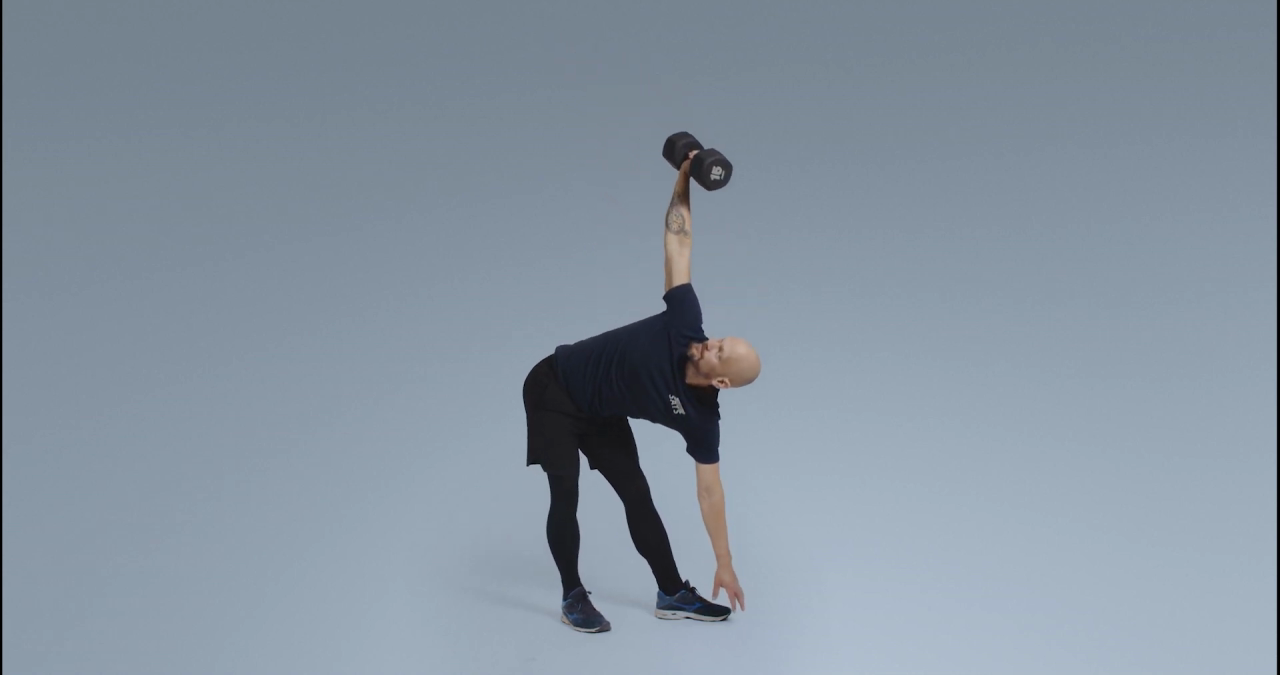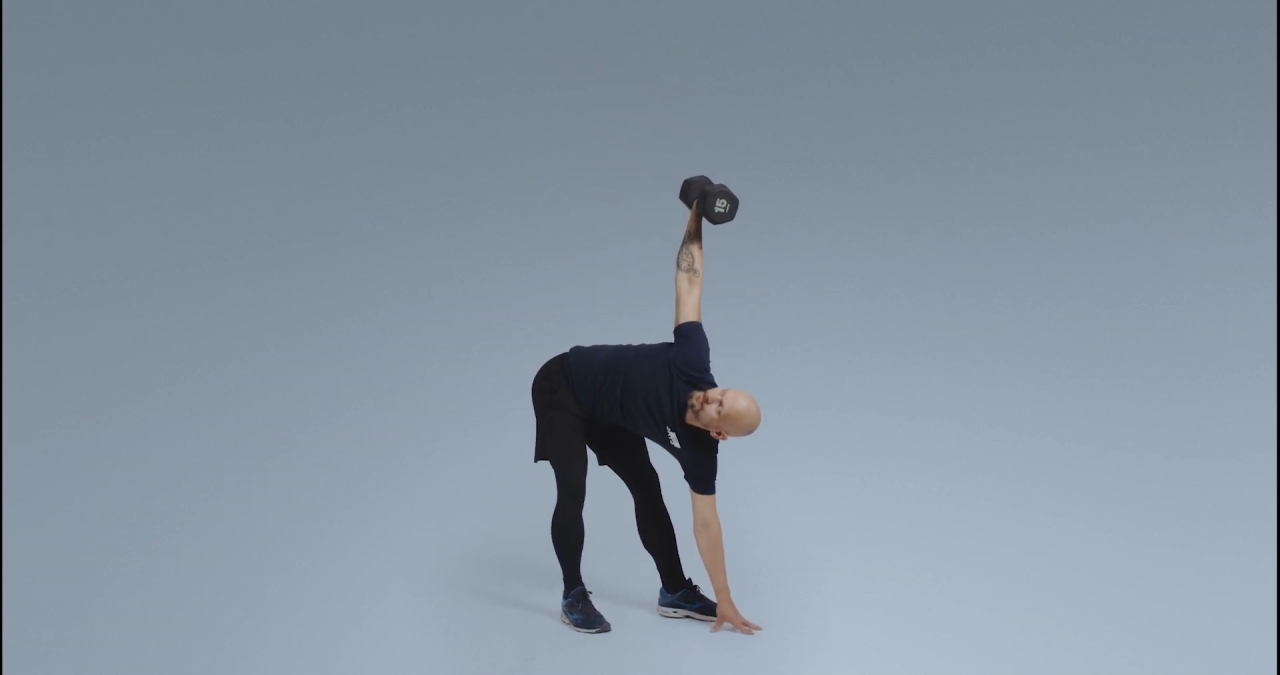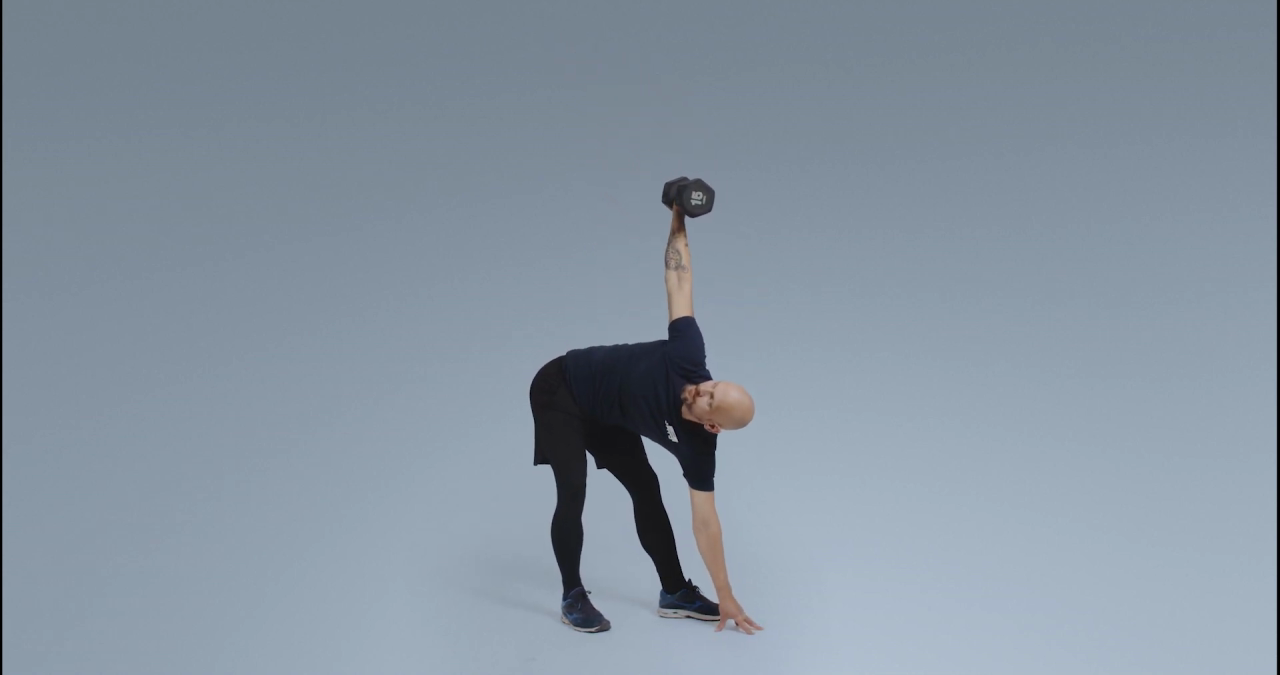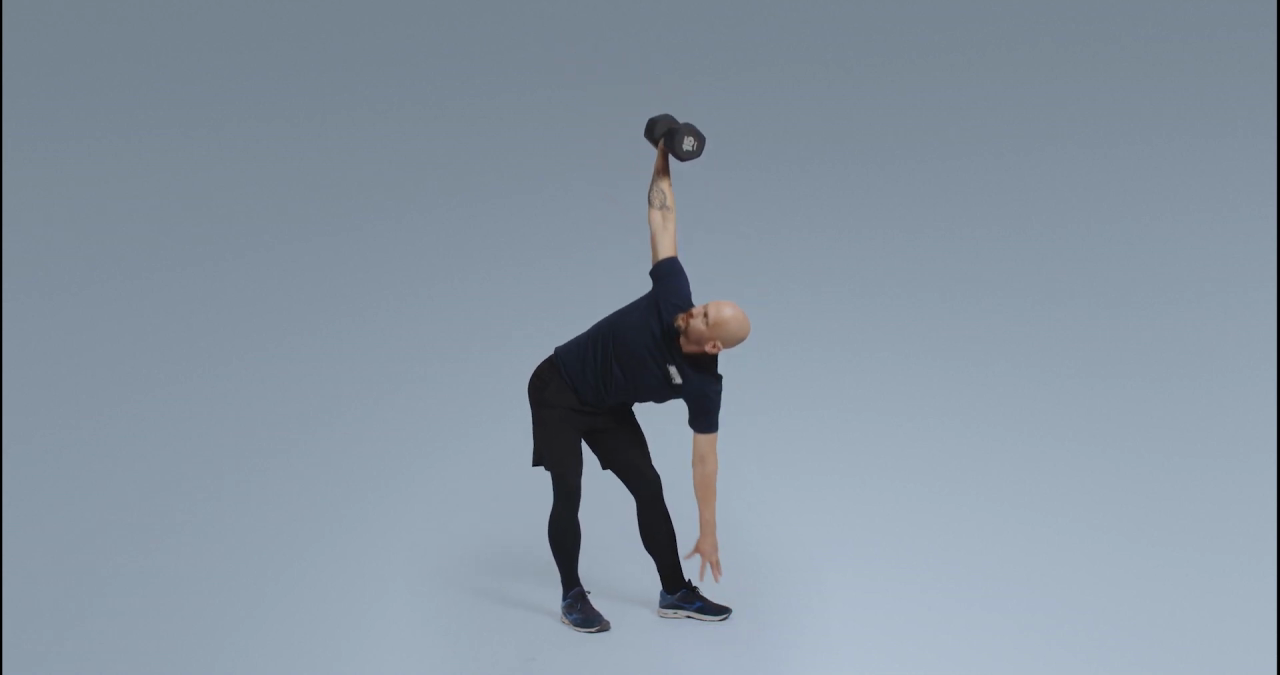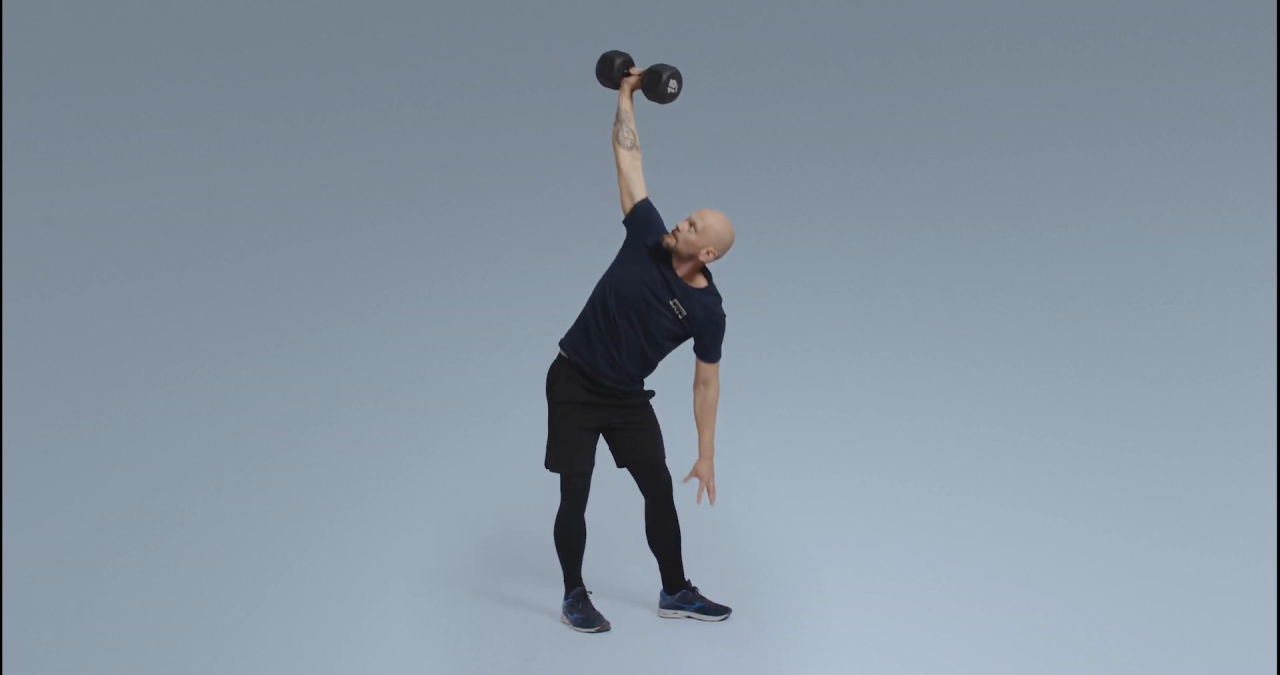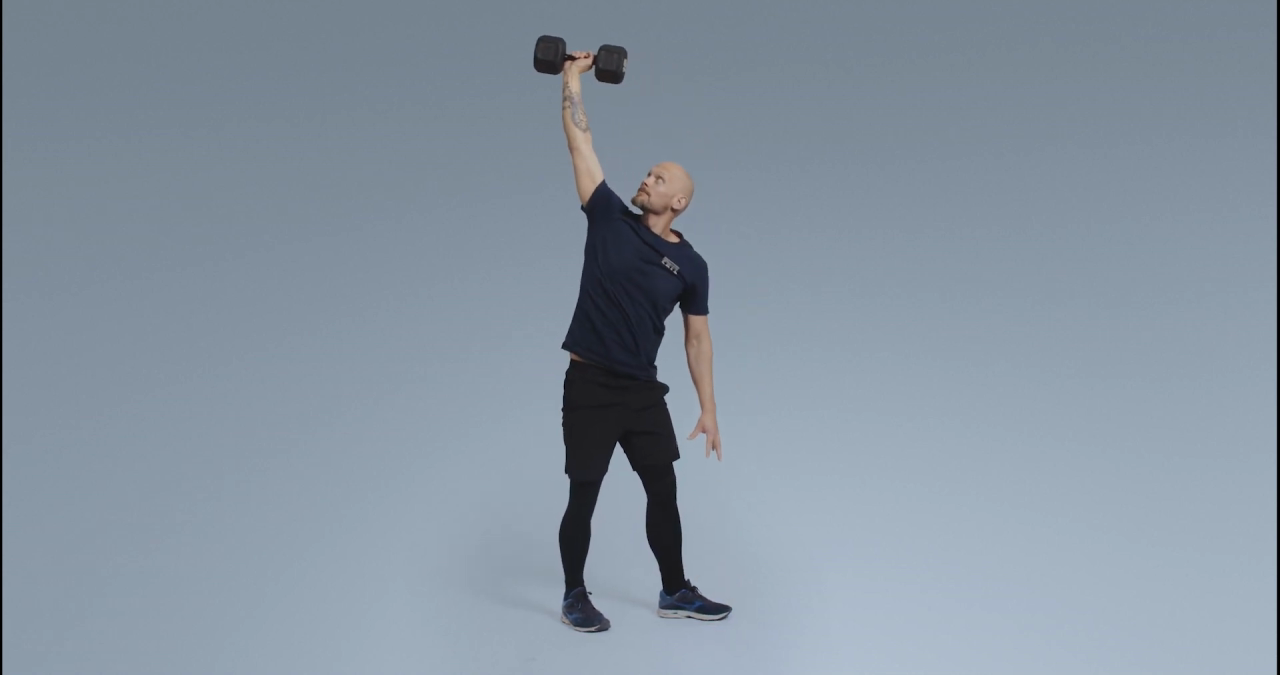
dt=0.5s
person 1, frame 1
left shoulder: (700, 417)
right shoulder: (686, 326)
left elbow: (710, 490)
right elbow: (677, 242)
left wrist: (725, 566)
right wrist: (684, 179)
left hip: (601, 412)
right hip: (553, 389)
left knee: (636, 492)
right knee: (566, 492)
left ankle: (672, 593)
right ankle: (573, 598)
person 1, frame 2
left shoulder: (699, 450)
right shoulder: (692, 364)
left elbow: (706, 522)
right elbow: (689, 280)
left wrist: (725, 600)
right wrist: (696, 220)
left hip: (605, 414)
right hip: (562, 388)
left knee: (647, 486)
right knee: (573, 490)
left ankle: (674, 590)
right ankle: (574, 596)
person 1, frame 3
left shoulder: (697, 446)
right shoulder: (689, 358)
left elbow: (705, 520)
right elbow: (678, 278)
left wrist: (726, 596)
right wrist: (678, 218)
left hip: (603, 415)
right hip: (559, 390)
left knee: (646, 488)
right knee: (573, 492)
left ankle: (675, 592)
right ankle: (573, 597)
person 1, frame 4
left shoulder: (703, 385)
right shoulder: (673, 301)
left elbow: (704, 459)
right elbow: (661, 220)
left wrist: (708, 533)
right wrist: (663, 159)
left hip: (607, 407)
right hip: (557, 388)
left knee: (648, 488)
right knee: (568, 492)
left ankle: (674, 591)
right ankle: (572, 597)
person 1, frame 5
left shoulder: (706, 310)
right shoulder: (646, 238)
left elbow: (706, 383)
right elbow: (627, 159)
left wrist: (706, 454)
right wrist: (626, 95)
left hip: (627, 396)
right hip: (574, 383)
left knee: (659, 488)
right knee: (575, 495)
left ankle: (676, 592)
right ankle: (574, 597)
person 1, frame 6
left shoulder: (690, 265)
right shoulder: (610, 218)
left elbow: (697, 337)
right elbow: (579, 141)
left wrist: (708, 409)
right wrist: (572, 78)
left hip: (643, 390)
right hip: (590, 385)
left knee: (663, 490)
right knee: (583, 496)
left ankle: (674, 591)
right ankle: (574, 596)
